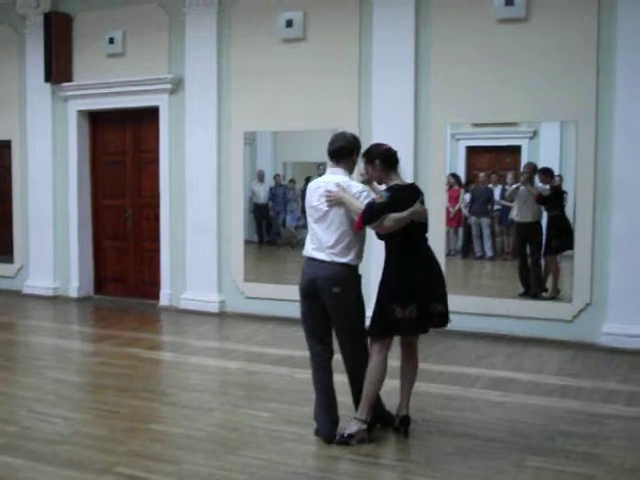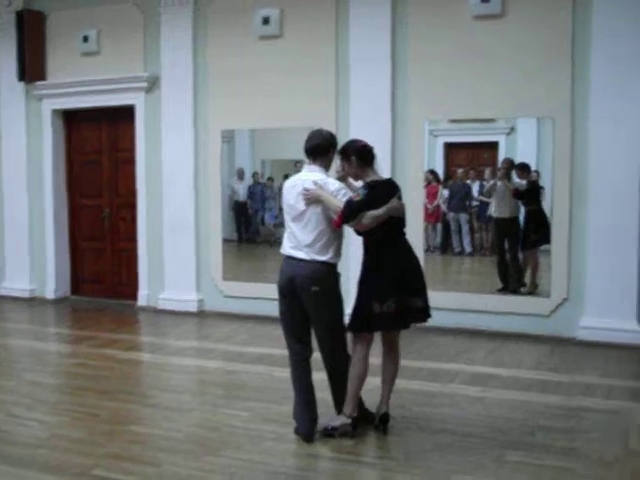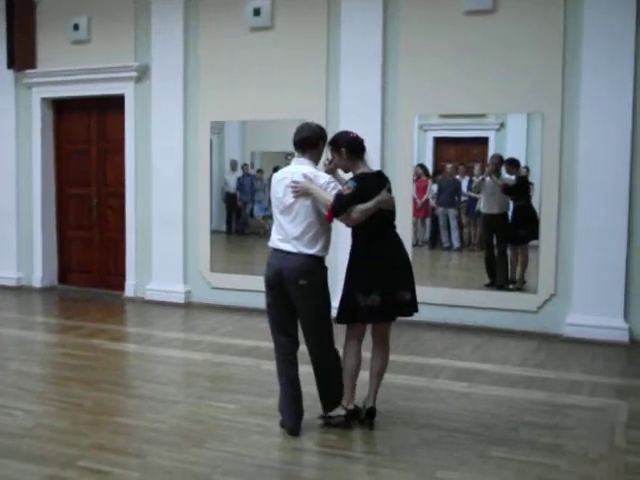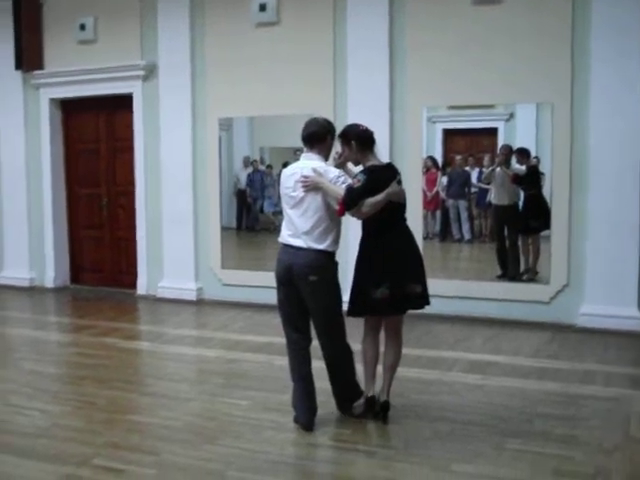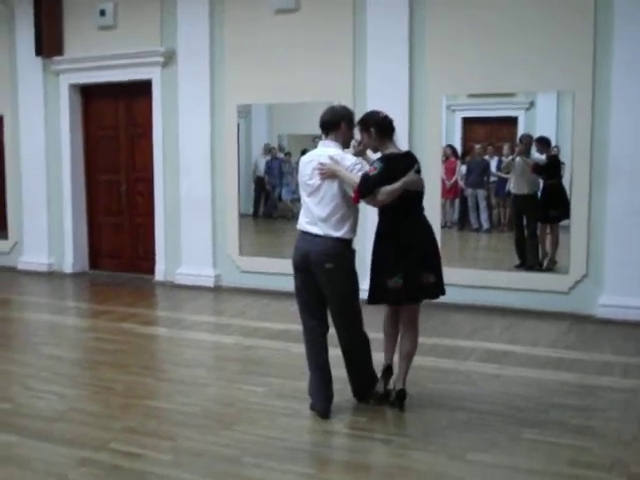
dt=0.3s
person 1, frame 1
left shoulder: (313, 187)
right shoulder: (354, 189)
right elbow: (382, 224)
right wrist: (413, 213)
left hip: (310, 270)
right hip: (339, 275)
left knee: (319, 351)
right knee: (354, 349)
left ankle: (325, 424)
right ankle: (371, 414)
person 1, frame 2
left shoulder: (289, 185)
right shoulder: (332, 187)
right elbow: (361, 222)
right wrist: (390, 209)
left hip: (289, 269)
right hip: (318, 273)
left knee: (298, 350)
right knee: (333, 348)
left ankle: (304, 422)
person 1, frame 3
left shoulder: (278, 178)
right shoulder: (321, 180)
right elbow: (350, 216)
right wrist: (379, 201)
left hip: (276, 261)
right hip: (305, 266)
left knee: (284, 343)
right knee: (320, 342)
left ankle: (290, 416)
right ankle: (334, 407)
person 1, frame 4
left shoulder: (287, 173)
right shoulder: (330, 175)
right elbow: (361, 209)
right wrist: (389, 194)
left hip: (286, 257)
right hip: (315, 262)
left knee: (296, 338)
right knee: (332, 337)
left ankle: (304, 412)
right ankle: (349, 400)
person 1, frame 5
left shoulder: (306, 161)
right shoulder: (348, 162)
right elbow: (377, 197)
right wrist: (406, 182)
left hip: (304, 244)
right hip: (332, 249)
left knee: (313, 325)
right knee: (348, 325)
left ankle: (320, 399)
right ankle: (365, 388)
person 2, frame 1
left shoulder: (392, 194)
right shoulder: (413, 190)
left elbow: (367, 215)
left wrist: (344, 197)
left hip: (402, 274)
right hip: (422, 271)
left knee: (380, 345)
right knee: (409, 344)
left ankle: (362, 419)
right ankle: (402, 412)
person 2, frame 2
left shoulder: (369, 191)
right shoulder: (390, 186)
left elbow: (346, 213)
left wrist: (322, 195)
left hip: (381, 270)
right hip: (401, 268)
left knee: (362, 341)
right knee: (391, 342)
left ankle: (349, 415)
right ankle: (383, 409)
person 2, frame 3
left shoulder: (359, 182)
right shoulder: (380, 178)
left elbow: (337, 207)
left wrist: (312, 188)
left hip: (368, 262)
right hip: (391, 260)
left knee: (354, 334)
right knee: (380, 336)
left ankle: (349, 404)
right ankle: (369, 404)
person 2, frame 4
left shoulder: (369, 175)
right shoulder: (390, 171)
left elbow: (348, 201)
left wrist: (322, 182)
left hip: (378, 254)
right hip: (401, 253)
left knee: (372, 327)
right knee: (393, 329)
left ankle: (370, 392)
right ankle: (384, 397)
person 2, frame 5
left shoulder: (386, 163)
right shoulder: (409, 159)
left elbow: (364, 189)
left wrist: (338, 170)
left hip: (395, 242)
right hip: (417, 240)
left knee: (394, 308)
right knee: (409, 317)
left ankle: (387, 368)
right ankle: (398, 384)
person 3, frame 1
left shoulder: (540, 189)
right shoulder: (516, 188)
right elbow: (508, 197)
left wrist: (527, 185)
right wrist: (520, 184)
left hip: (534, 225)
right hip: (520, 225)
left knee: (535, 259)
right knee: (521, 259)
left ankle: (536, 290)
right ankle: (526, 288)
person 3, frame 2
left shoulder: (517, 184)
right shoulder: (495, 184)
right elbow: (486, 193)
left wrist: (505, 181)
right wrist: (497, 180)
left hip: (512, 221)
right hip: (498, 221)
left knee: (513, 254)
right knee: (500, 254)
left ankle: (515, 285)
right ankle: (505, 283)
person 3, frame 3
left shoulder: (507, 180)
right shoulder: (484, 180)
right elbow: (474, 188)
left wrist: (494, 177)
right wrist: (485, 175)
left hip: (501, 217)
right hip: (487, 217)
left knee: (501, 250)
right knee: (488, 250)
left ankle: (502, 281)
right ankle: (493, 279)
person 3, frame 4
left shoulder: (516, 170)
right shoulder: (494, 171)
right elbow: (484, 179)
left wrist: (503, 168)
right wrist: (495, 166)
left hip: (512, 208)
right hip: (497, 208)
left knee: (513, 241)
right knee: (499, 241)
left ankle: (514, 272)
right ankle: (504, 270)
person 3, frame 5
right shoulder: (514, 160)
left wrist: (524, 157)
right wrist: (515, 155)
left hip: (531, 197)
right hip: (516, 197)
left knee: (531, 231)
right knee: (518, 231)
left ankle: (532, 262)
right ankle: (523, 260)
person 4, frame 1
left shoulder: (556, 190)
right shoulder: (553, 189)
left elbow: (540, 199)
left hip: (559, 227)
right hip: (553, 225)
left knee: (552, 258)
right knee: (548, 257)
left ankle: (554, 288)
right ankle: (542, 285)
person 4, frame 2
left shoulder: (533, 184)
right shoulder: (530, 184)
left elbow: (517, 194)
right elbow: (521, 196)
left hip: (536, 220)
right hip: (530, 219)
left knee: (532, 253)
right knee: (526, 252)
left ankle: (533, 283)
person 4, frame 3
left shoulder: (522, 180)
right shoulder: (519, 179)
left elbow: (507, 190)
right elbow: (510, 192)
left wrist: (494, 178)
left hip: (525, 216)
right hip: (518, 215)
left knee: (522, 249)
right knee: (513, 247)
left ankle: (521, 279)
right ankle: (513, 277)
person 4, frame 4
left shoulder: (532, 169)
right shoulder: (529, 169)
left elbow: (517, 179)
right elbow: (521, 182)
left hip: (536, 205)
right hip: (529, 204)
left knee: (534, 239)
right knee: (524, 237)
left ankle: (533, 270)
right ankle: (527, 267)
person 4, frame 5
left shoulder: (553, 159)
right shoulder: (550, 158)
left elbow: (537, 169)
right elbow: (541, 172)
left hip: (555, 195)
right hip: (548, 194)
left knee: (553, 229)
right knee: (542, 226)
left ankle: (551, 259)
right ankle: (544, 254)
